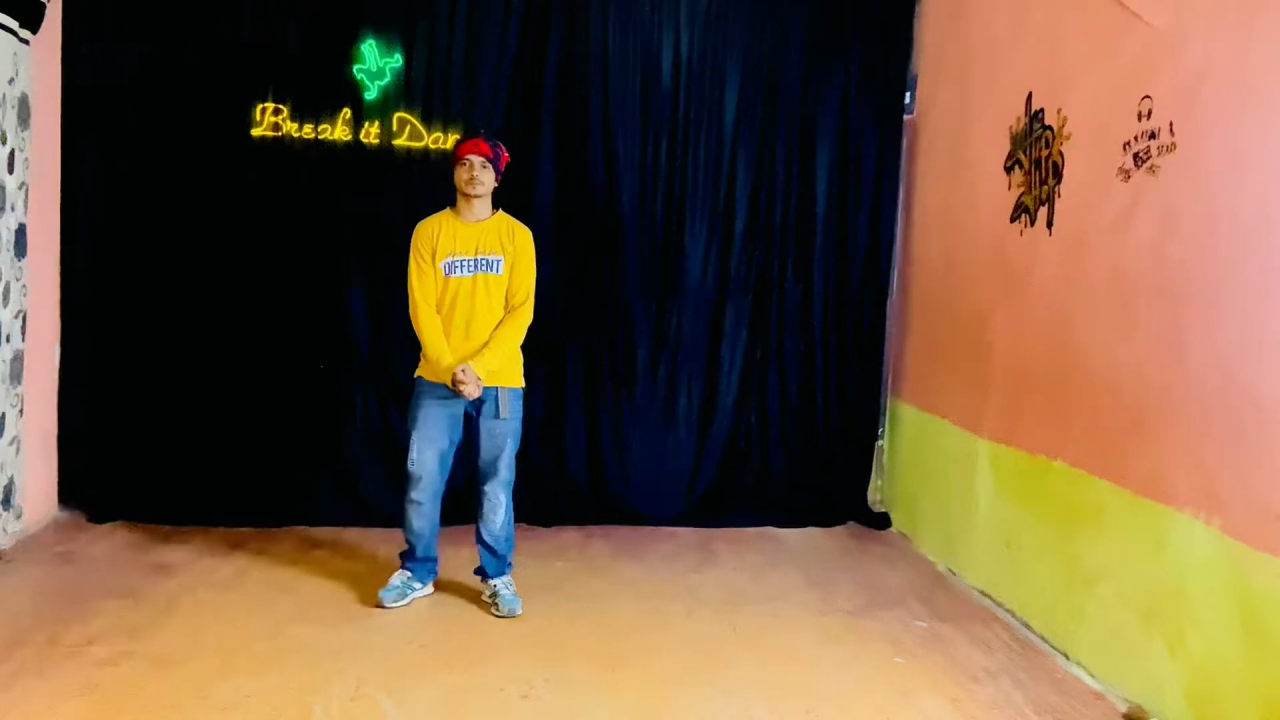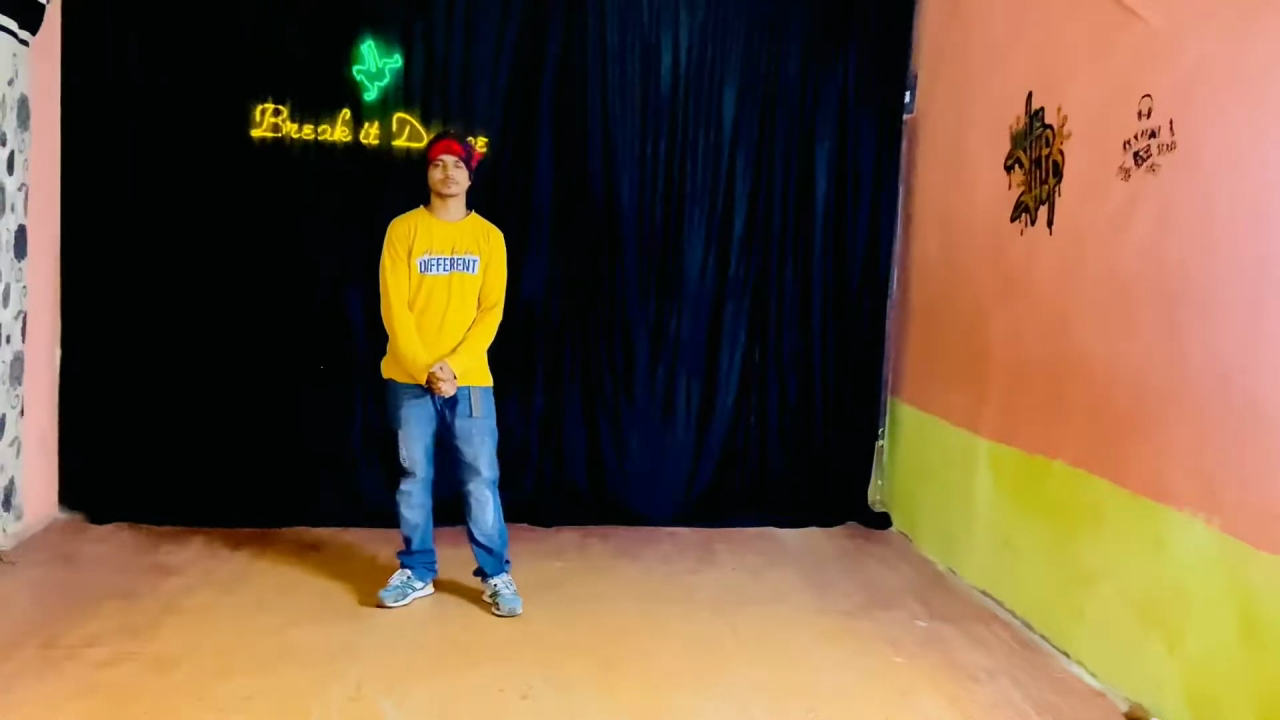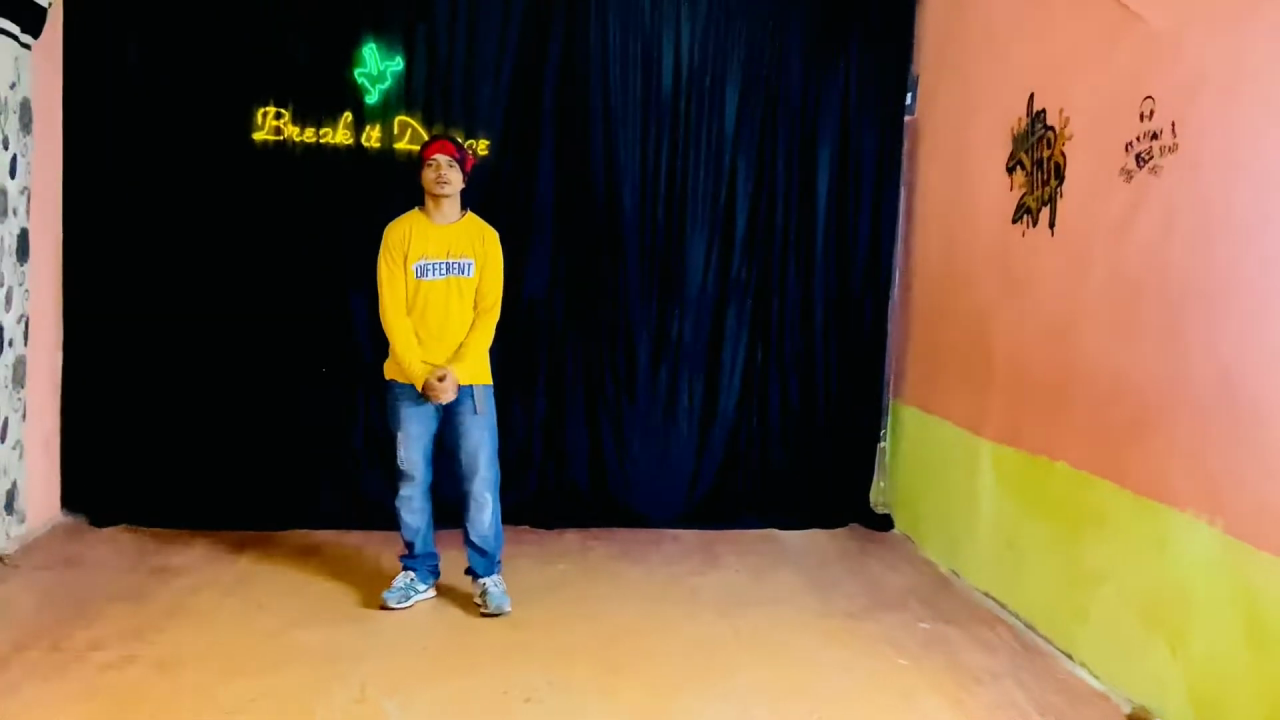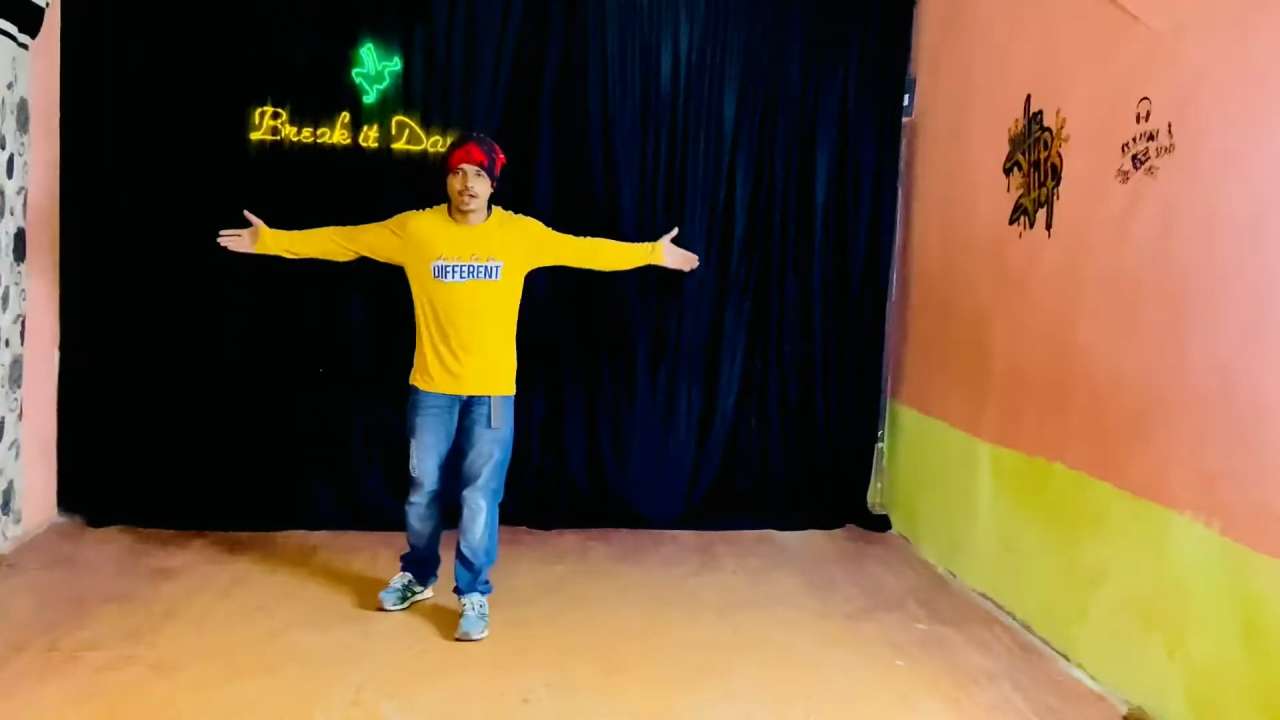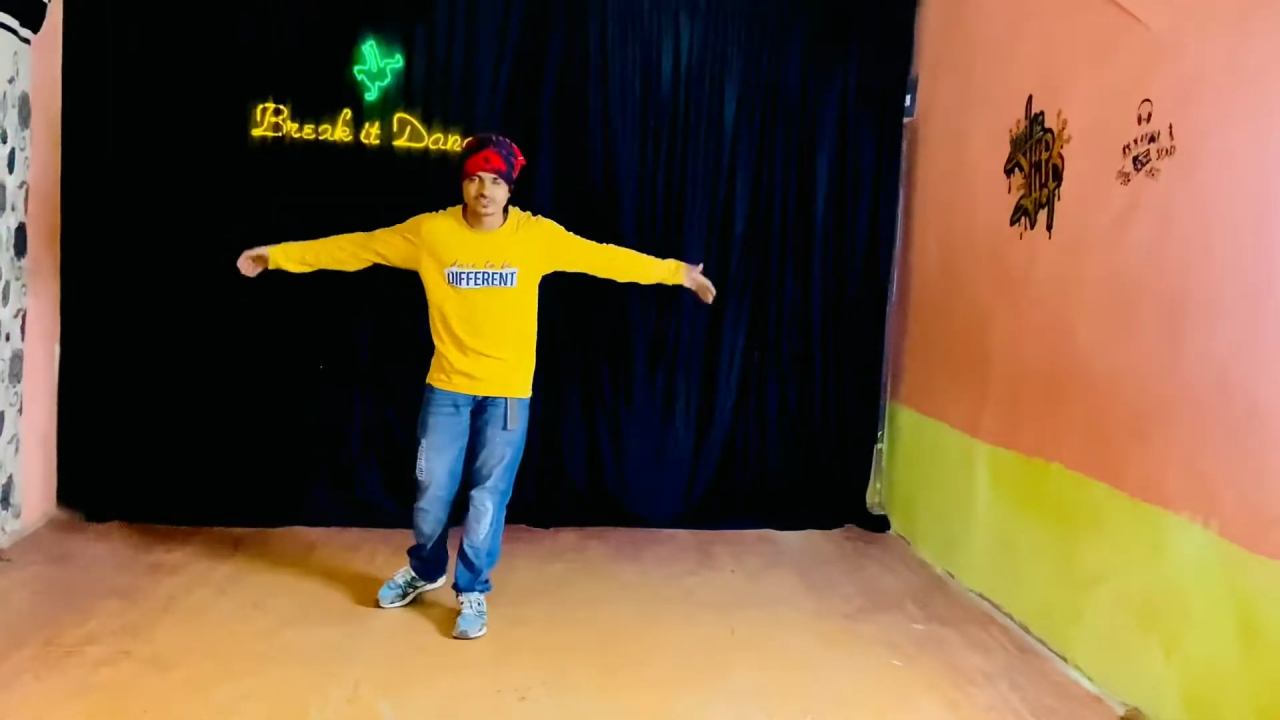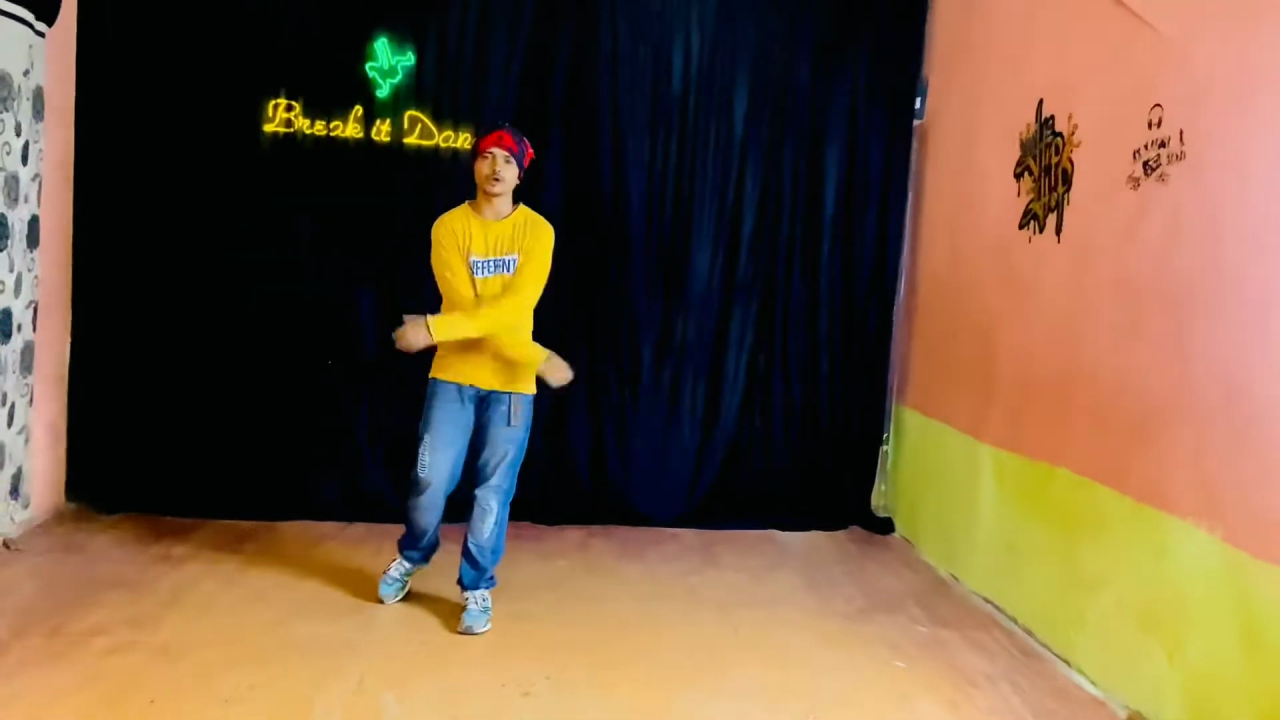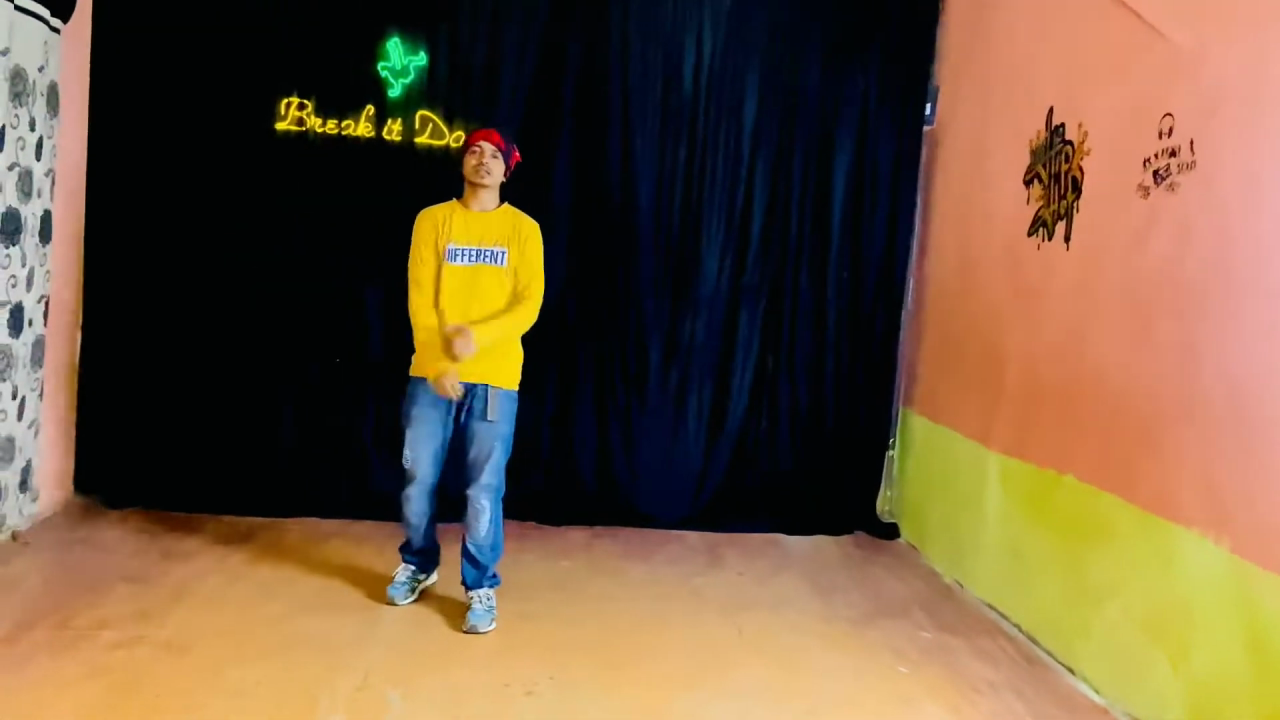
dt=0.5s
person 1, frame 1
left shoulder: (517, 234)
right shoulder: (429, 231)
left elbow: (521, 310)
right elbow: (422, 309)
left wrist: (481, 368)
right wrist: (451, 369)
left hip: (500, 378)
right hip: (436, 377)
left knee: (497, 480)
right knee: (423, 476)
left ankle: (496, 575)
right ankle: (418, 571)
person 1, frame 2
left shoulder: (489, 237)
right shoulder: (403, 230)
left elbow: (490, 313)
right elbow: (394, 308)
left wrist: (453, 366)
right wrist: (425, 370)
left hip: (469, 377)
right hip: (409, 377)
left knee: (481, 477)
right knee: (415, 474)
left ankle: (496, 575)
right ankle: (417, 570)
person 1, frame 3
left shoulder: (484, 236)
right shoulder: (399, 233)
left elbow: (487, 313)
right elbow: (391, 312)
left wrist: (457, 372)
right wrist: (422, 375)
left hip: (470, 378)
right hip: (410, 379)
left knee: (482, 476)
right knee: (413, 478)
left ankle: (487, 575)
right ankle: (419, 573)
person 1, frame 4
left shoulder: (520, 233)
right shoulder: (414, 229)
left elbow: (584, 251)
right elbow: (343, 239)
left wrist: (652, 253)
right wrist: (270, 240)
left hip: (492, 388)
right hip: (432, 384)
left knee: (482, 491)
right knee: (423, 485)
left ankle: (474, 594)
right ankle: (418, 575)
person 1, frame 5
left shoulder: (537, 234)
right shoulder: (429, 231)
left elbow: (601, 256)
right elbow: (357, 247)
left wrist: (673, 271)
right wrist: (282, 255)
left hip: (507, 389)
right hip: (447, 386)
left knee: (489, 494)
right knee: (432, 487)
left ankle: (473, 592)
right ankle: (425, 570)
person 1, frame 6
left shoulder: (537, 230)
right shoulder: (448, 227)
left elbow: (517, 305)
right elbow: (466, 308)
left wrist: (437, 327)
right wrist: (535, 355)
left hip: (510, 383)
right hip: (454, 375)
left knee: (494, 489)
right knee: (431, 478)
left ankle: (477, 588)
right ankle: (413, 555)
person 1, frame 7
left shoulder: (524, 229)
right shoulder: (431, 219)
left elbow: (529, 306)
right elbow: (420, 296)
left wrist: (480, 336)
right wrist: (440, 361)
left hip: (494, 377)
right hip: (432, 371)
left knee: (485, 485)
right knee: (418, 476)
left ankle: (481, 587)
right ankle: (418, 564)
